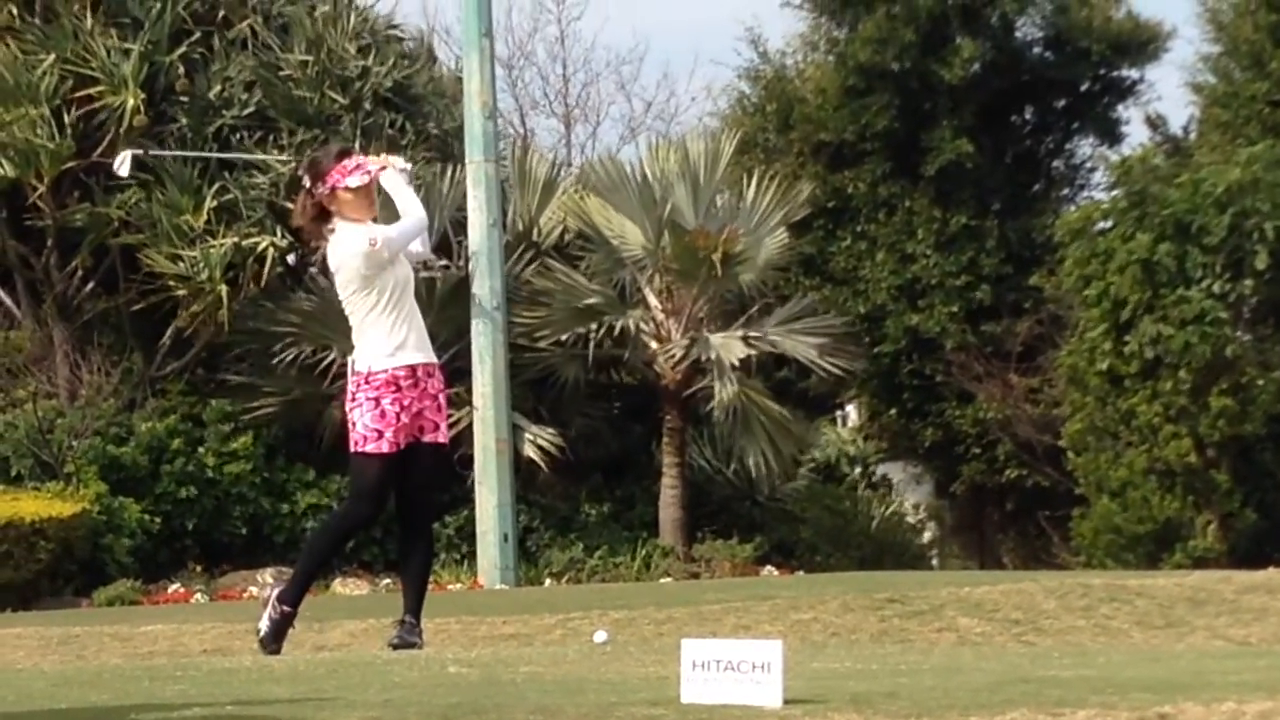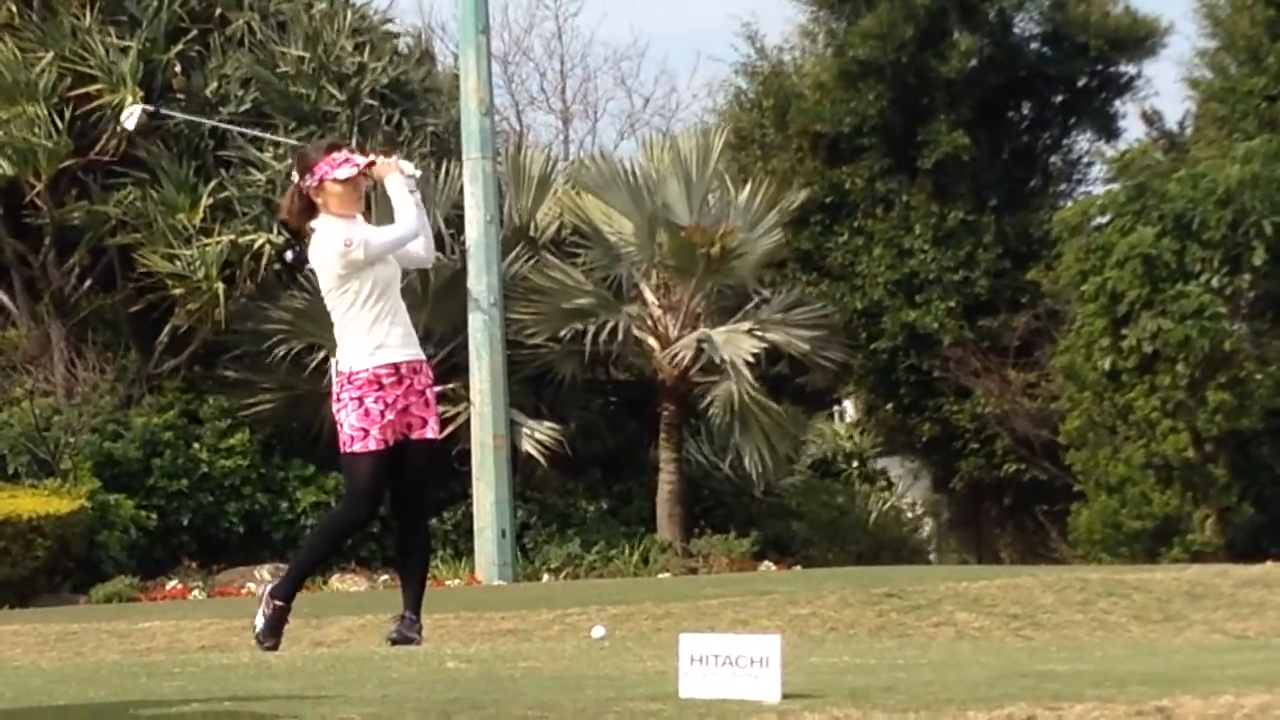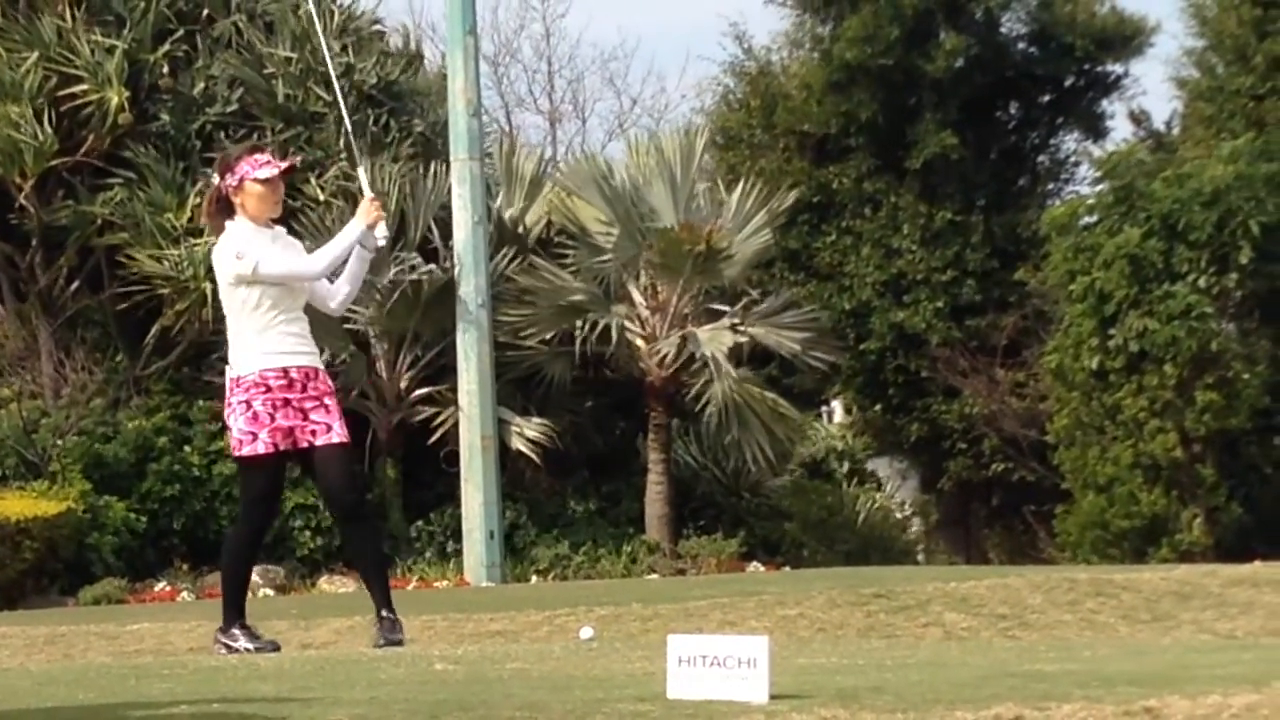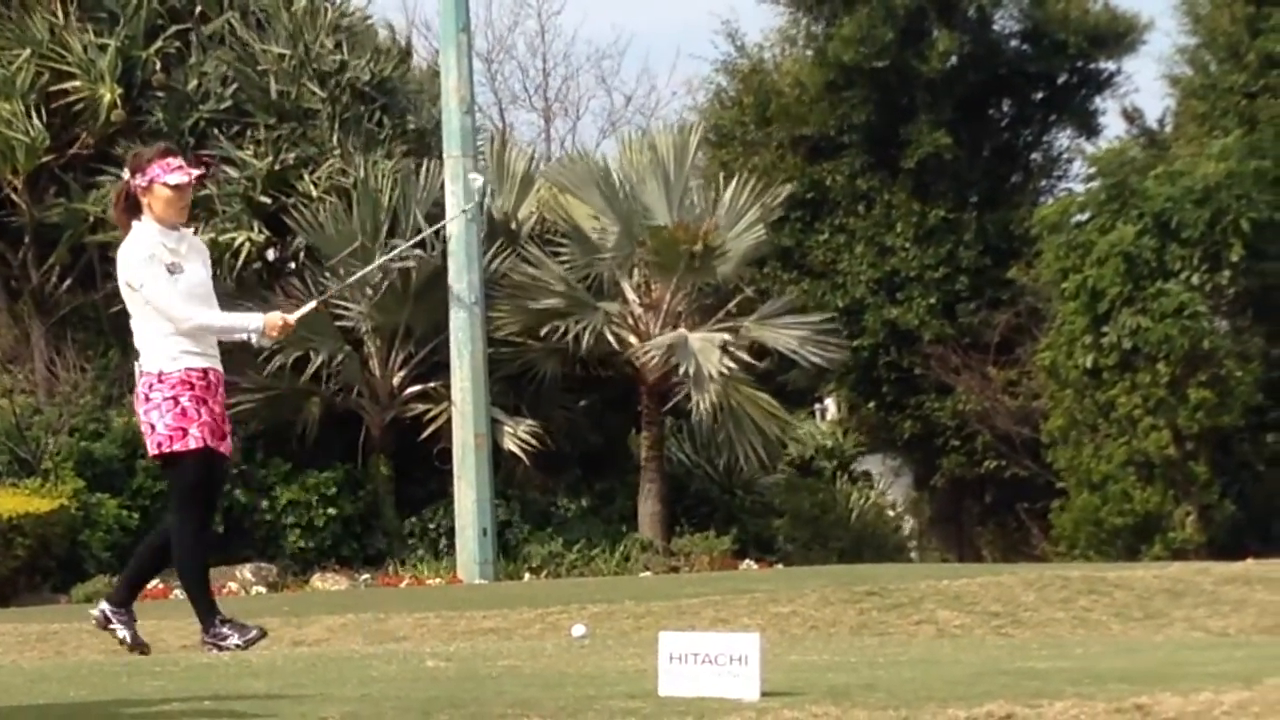
dt=0.5s
person 1, frame 1
left shoulder: (362, 236)
right shoulder: (360, 243)
left elbow: (419, 247)
right elbow: (417, 221)
left wrist: (386, 174)
right wrist: (394, 177)
left hip: (422, 378)
right hip: (380, 385)
left knee: (418, 507)
right knee: (364, 505)
left ankle: (411, 619)
right ankle: (286, 599)
person 1, frame 2
left shoulder: (358, 231)
right shoulder: (336, 242)
left elbow: (423, 252)
right elbow: (408, 230)
left wrist: (403, 183)
right wrist: (393, 179)
left hip: (409, 374)
right hip: (365, 383)
left knee: (413, 503)
right knee: (360, 504)
left ankle: (411, 615)
right ankle: (280, 594)
person 1, frame 3
left shoulder: (285, 243)
right shoulder: (233, 248)
left elbow: (332, 301)
right elbow: (314, 267)
left wrist: (366, 245)
right wrist: (359, 224)
left hip: (309, 382)
right hip: (255, 388)
left knee: (349, 500)
right knee: (258, 510)
left ankle: (386, 615)
right ankle: (232, 626)
person 1, frame 4
left shoulder: (193, 246)
right shoulder: (136, 251)
right elbow: (186, 318)
left wrist: (260, 326)
right wrist: (257, 324)
left hip: (206, 382)
right hip: (167, 386)
left knee: (195, 512)
right knee: (191, 507)
left ankle: (118, 604)
right ankle: (211, 623)
